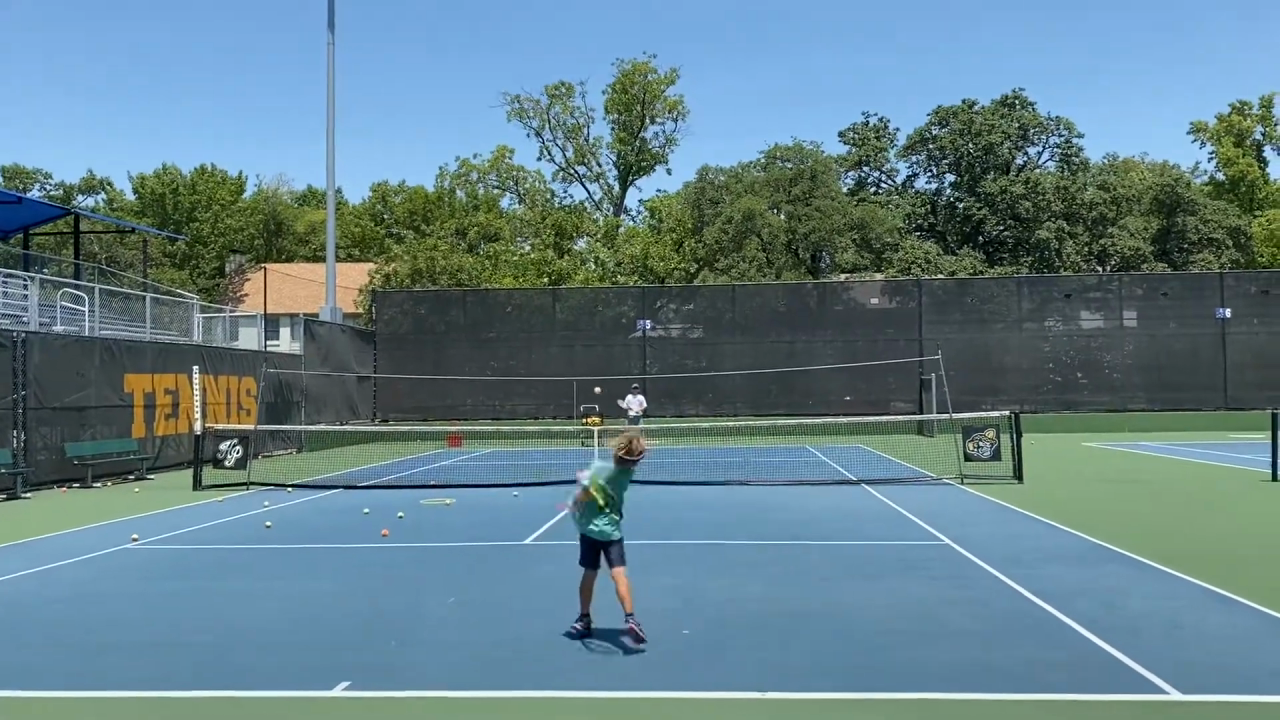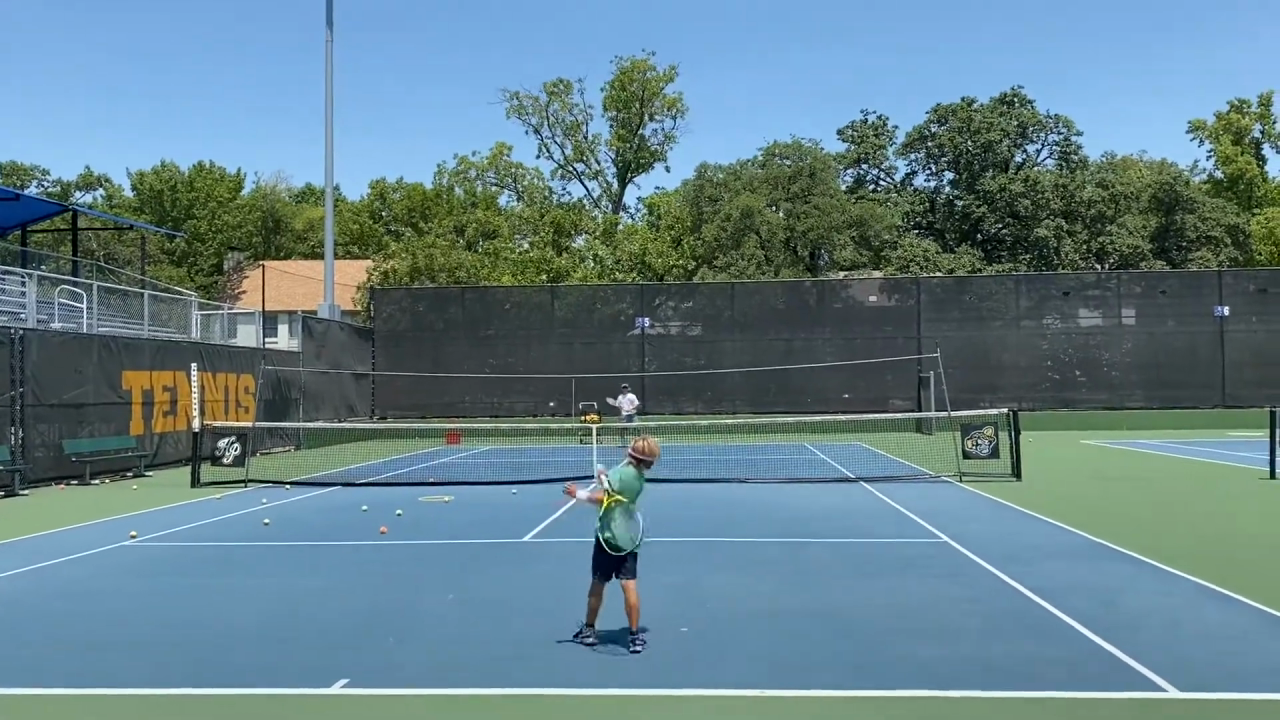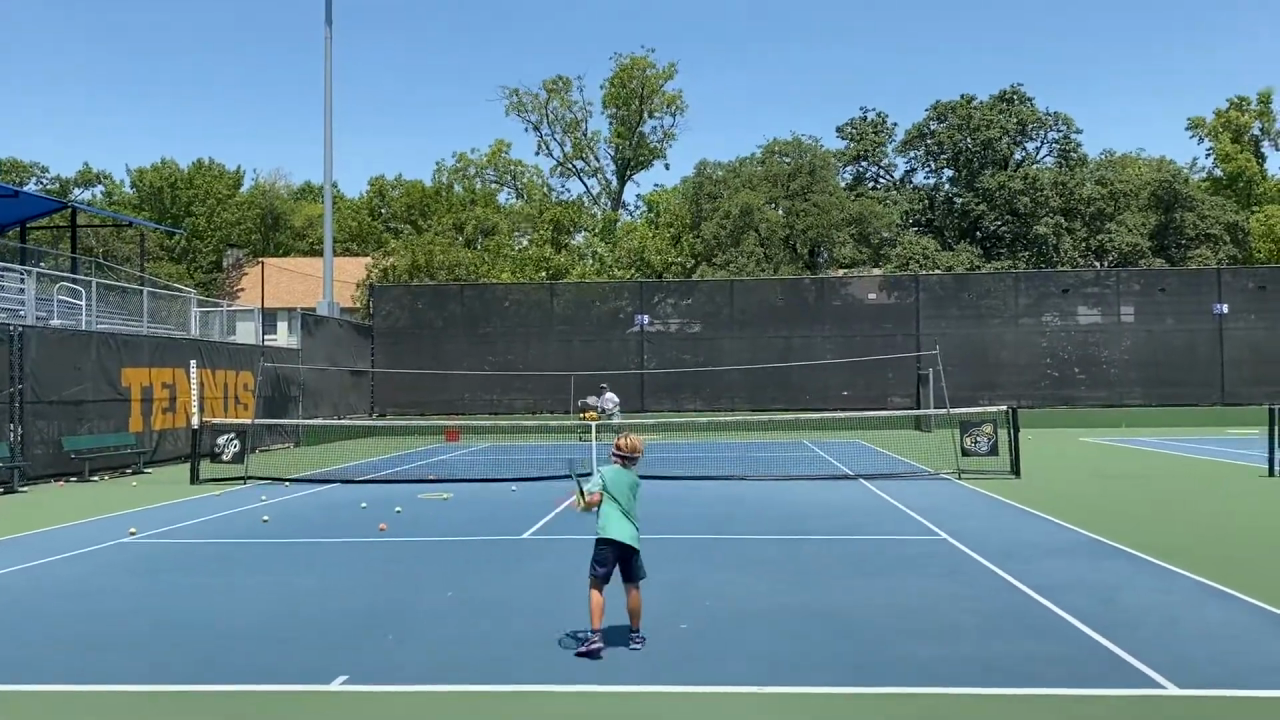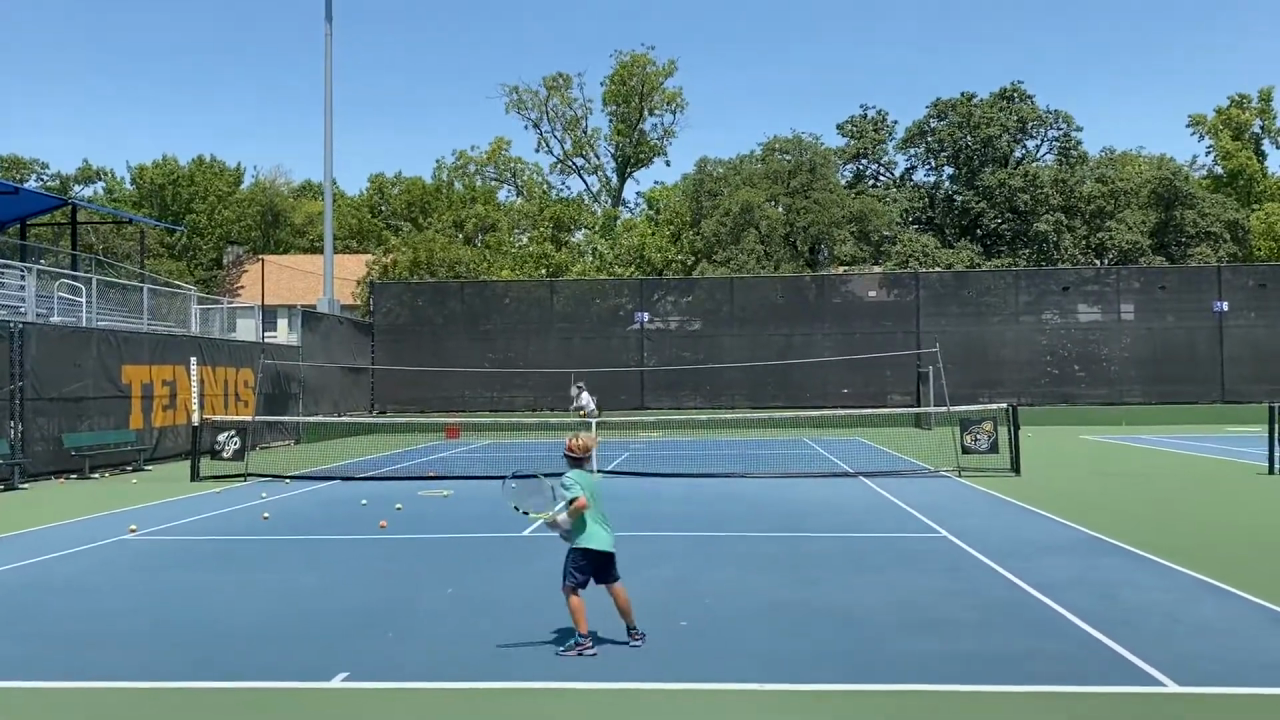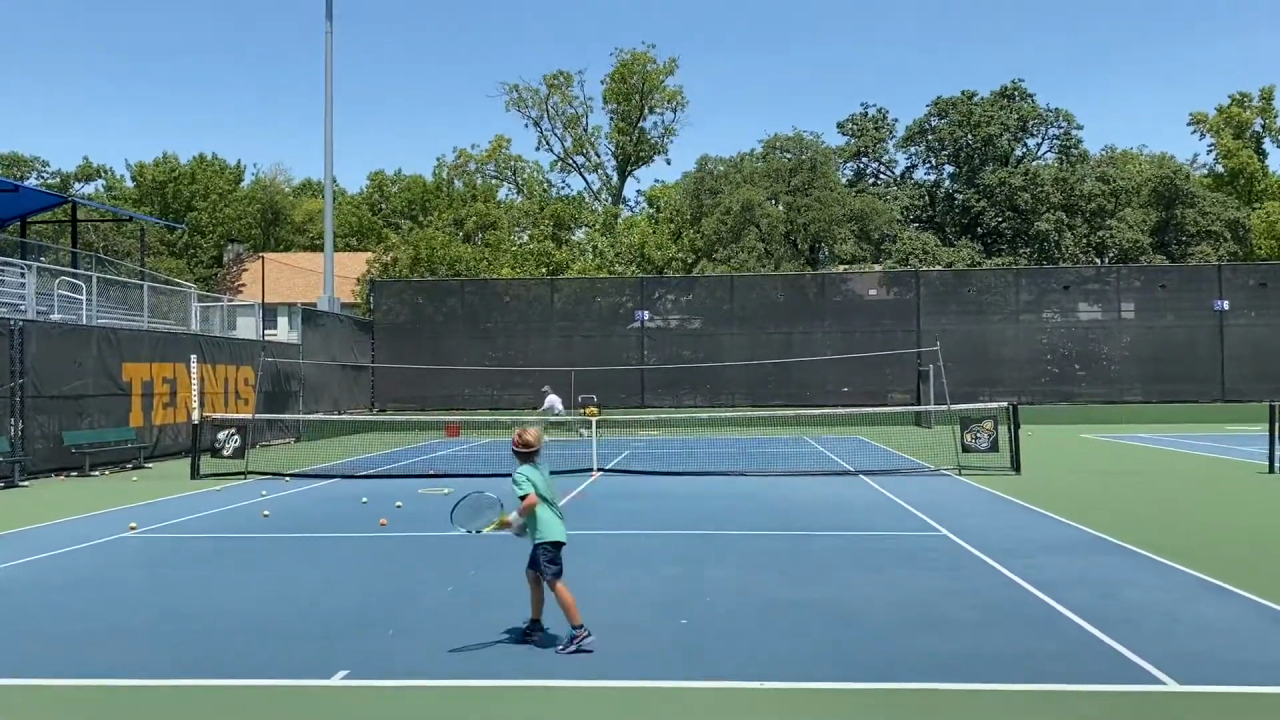
dt=0.3s
person 1, frame 1
left shoulder: (599, 469)
right shoulder: (627, 473)
left elbow: (583, 497)
left wrist: (575, 508)
right wrist: (587, 479)
left hip: (590, 529)
right hip: (612, 530)
left knee: (589, 573)
right knee: (619, 573)
left ankle: (584, 620)
right ankle: (630, 618)
person 1, frame 2
left shoulder: (619, 472)
right shoulder: (640, 480)
left elbow: (603, 498)
right elbow: (613, 492)
left wrist: (578, 494)
right wrist: (604, 478)
left knee: (598, 582)
right knee: (630, 585)
left ankle: (589, 630)
right ankle: (635, 636)
person 1, frame 3
left shoulder: (603, 472)
right shoulder: (635, 480)
left elbow: (594, 499)
left wrist: (581, 505)
right wrist: (589, 504)
left hip: (609, 536)
right hip: (631, 537)
left knee: (596, 585)
right knee: (633, 587)
left ankle: (595, 635)
right ankle: (635, 635)
person 1, frame 4
left shoulder: (569, 478)
right shoulder: (591, 478)
left elbow: (581, 503)
left wrist: (560, 520)
right wrist: (565, 526)
left hip: (585, 543)
right hip: (605, 540)
left knee: (570, 589)
right knee: (614, 586)
left ankle: (584, 640)
right ankle: (634, 632)
person 1, frame 5
left shoulder: (521, 473)
right shoulder: (540, 470)
left elbow: (529, 502)
left wrist: (511, 519)
right wrist: (522, 523)
left hip: (545, 535)
right hip: (549, 533)
left knee: (554, 582)
right knee: (533, 575)
left ankle: (580, 632)
right ankle: (535, 625)
